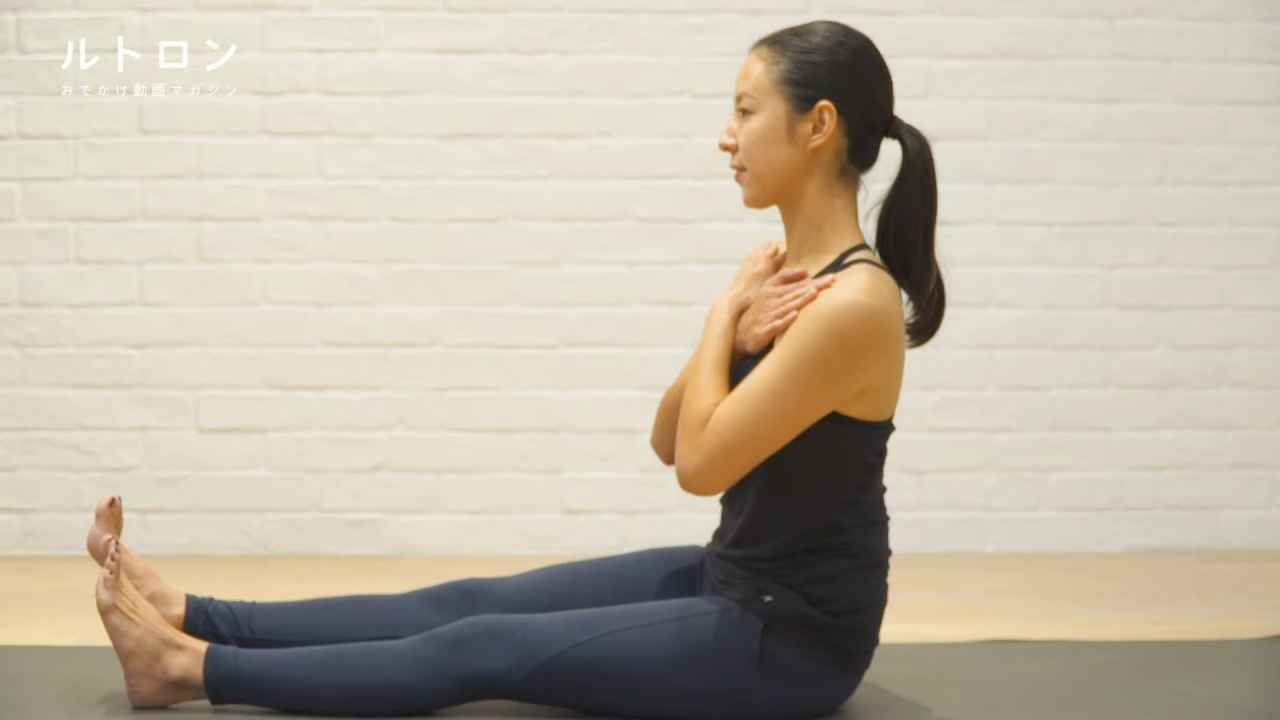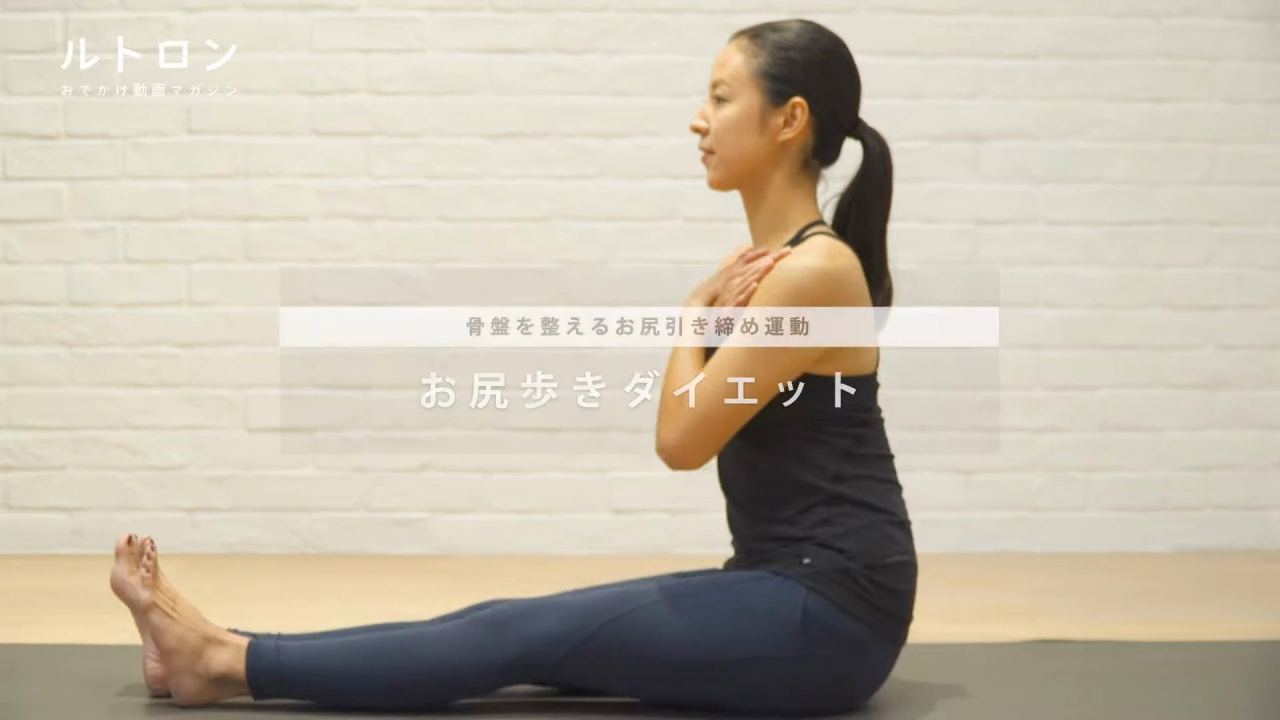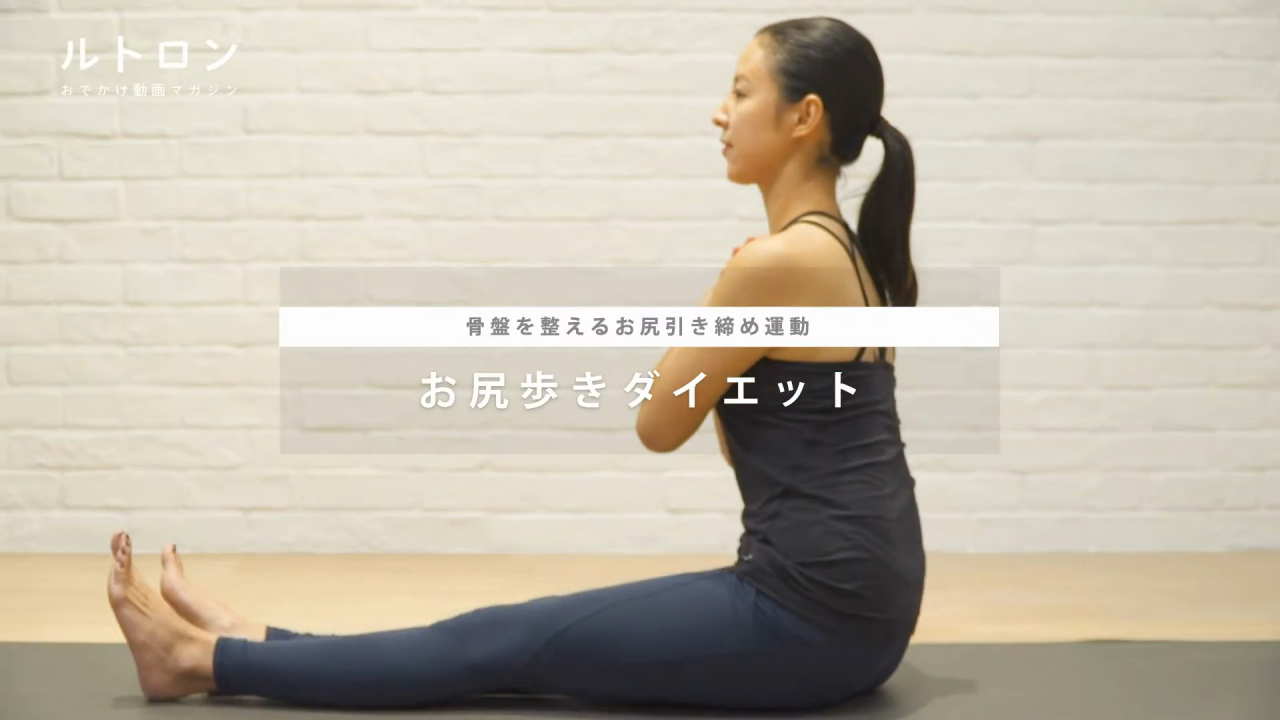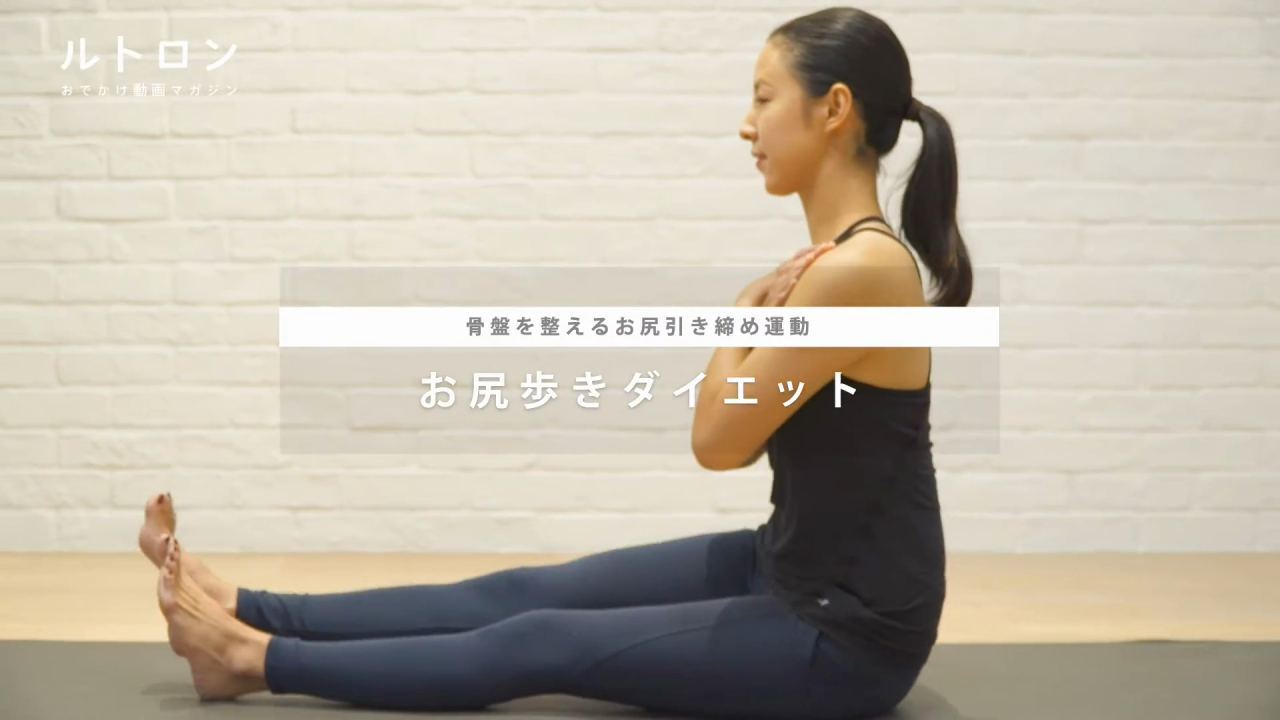
dt=0.7s
person 1, frame 1
left shoulder: (854, 305)
right shoulder: (780, 271)
left elbow: (701, 464)
right elbow: (668, 442)
left wrist: (722, 321)
right wrist: (735, 334)
left hip: (795, 638)
right hip: (734, 584)
left knee: (484, 649)
right knee: (470, 605)
right ankle: (191, 616)
person 1, frame 2
left shoulder: (816, 270)
right shoulder: (763, 265)
left elbow: (684, 441)
right elbow: (677, 441)
left wrist: (696, 314)
left hip: (829, 615)
right hip: (774, 588)
left knee: (527, 635)
right knee: (507, 624)
right ankle: (230, 647)
person 1, frame 3
left shoulder: (781, 259)
right shoulder: (836, 252)
left elbow: (661, 423)
left wrist: (705, 318)
left hip: (813, 616)
right hip: (846, 608)
left knee: (500, 642)
right knee: (539, 624)
person 1, frame 4
left shoulder: (859, 269)
right shoulder: (834, 260)
left elbow: (718, 441)
right elbow: (741, 438)
left wrist: (744, 317)
right wrist: (760, 320)
left hip: (844, 639)
right hip: (791, 576)
left knee: (540, 647)
right knee: (526, 594)
